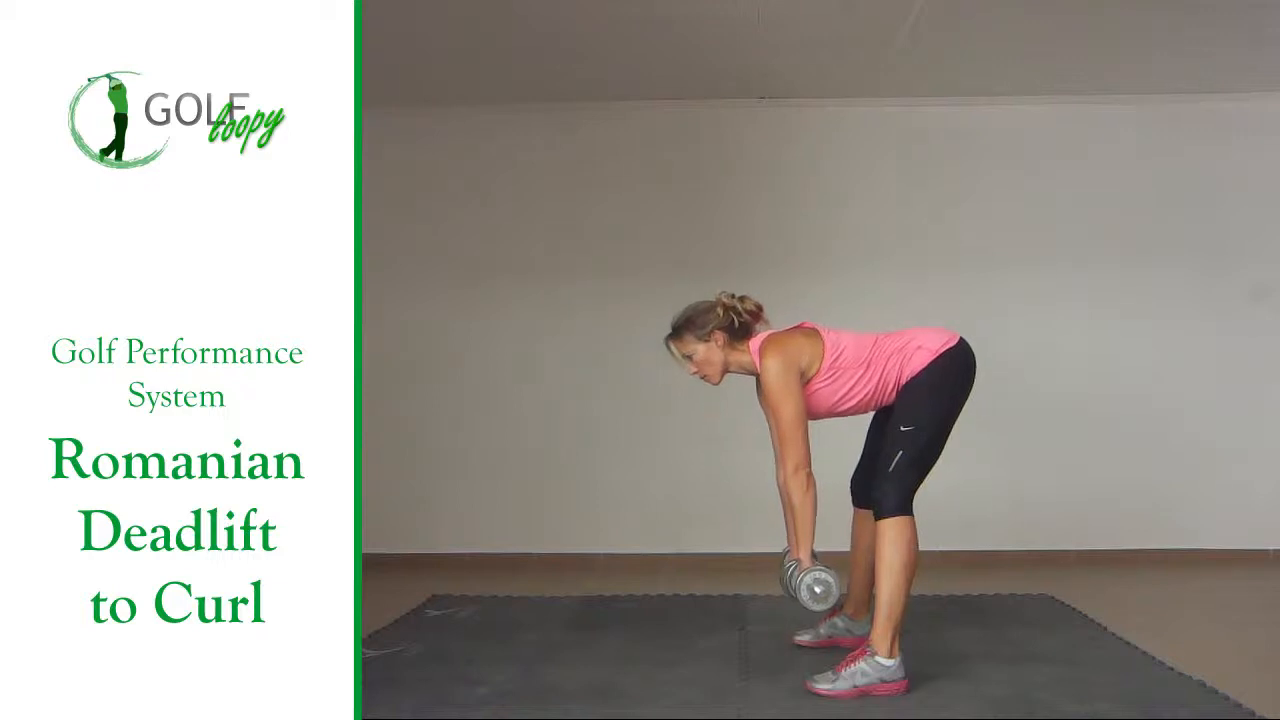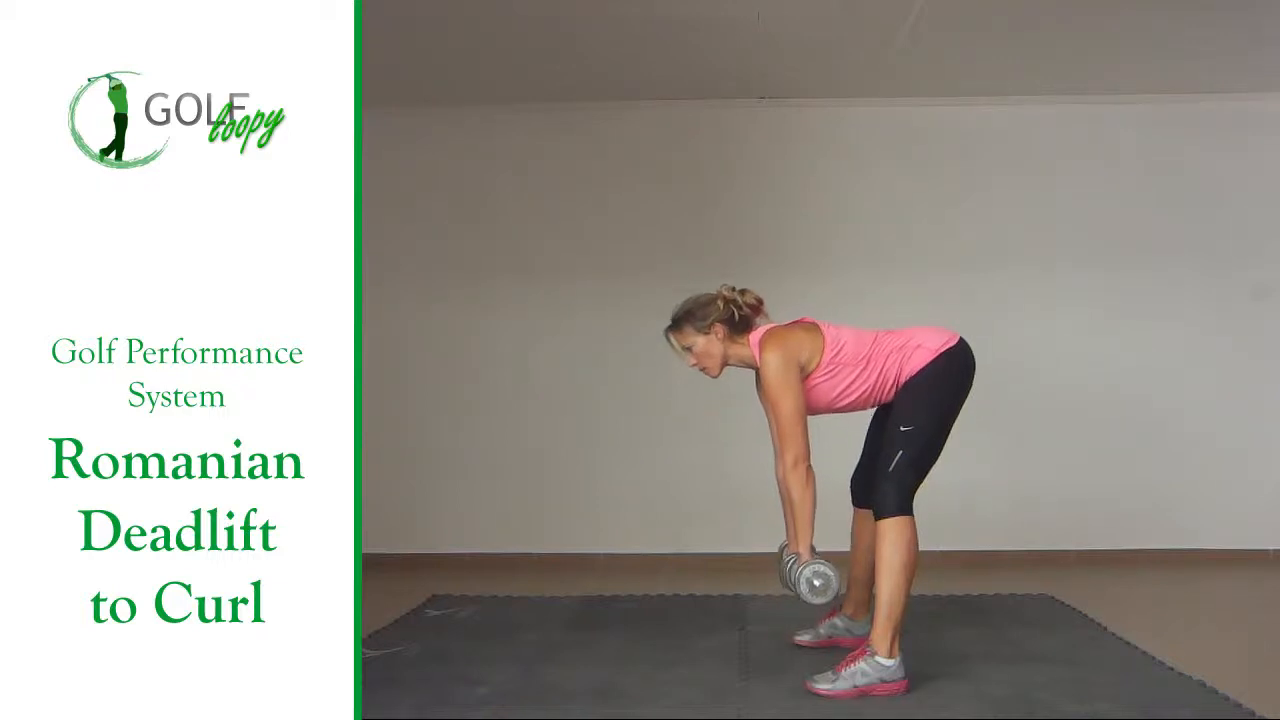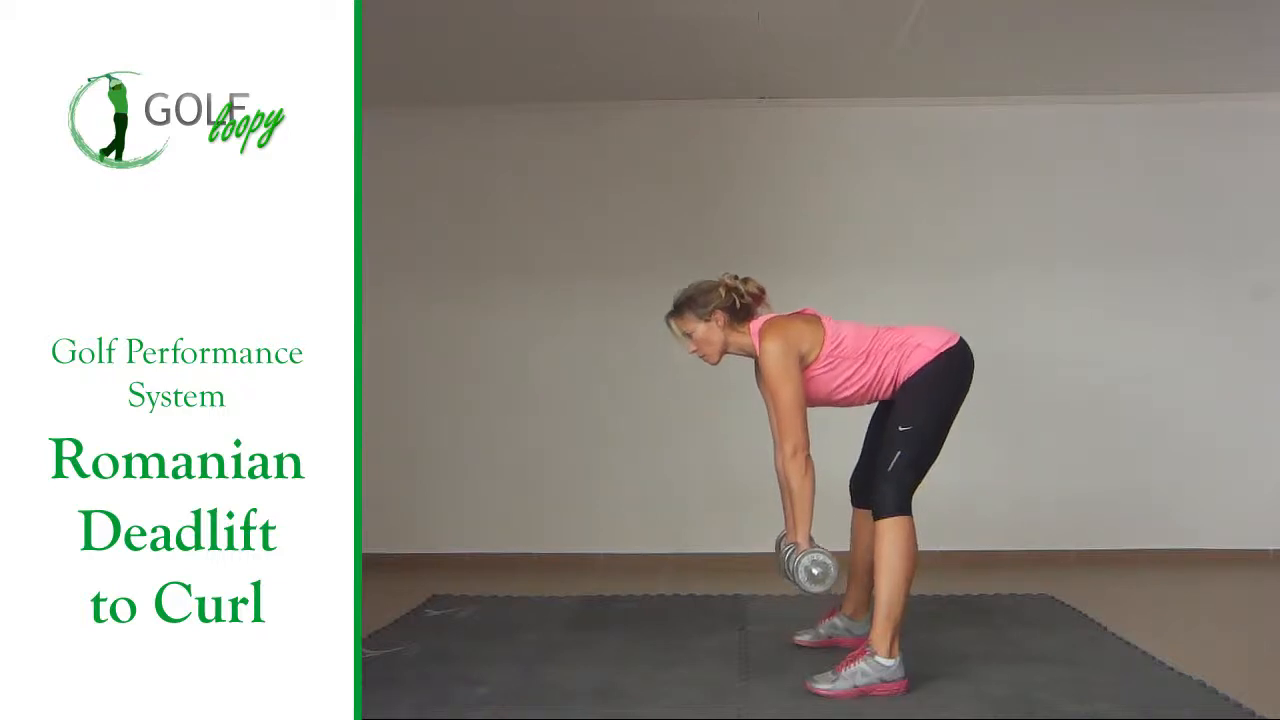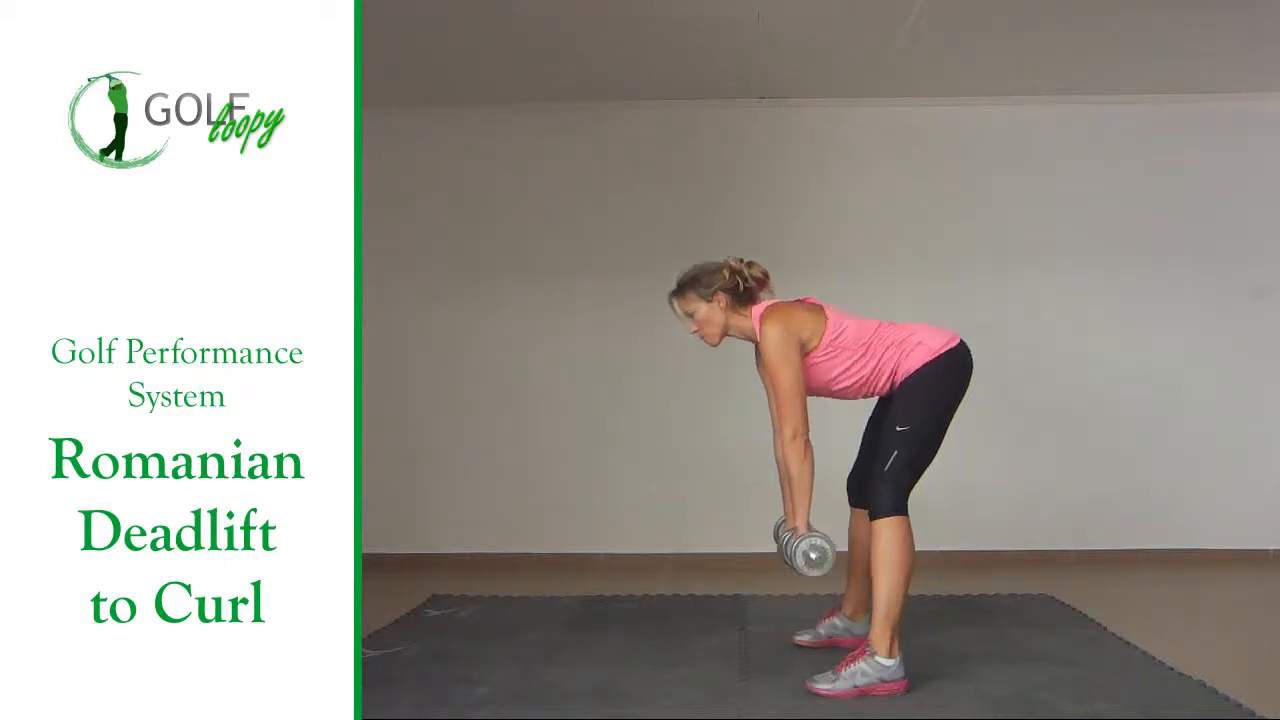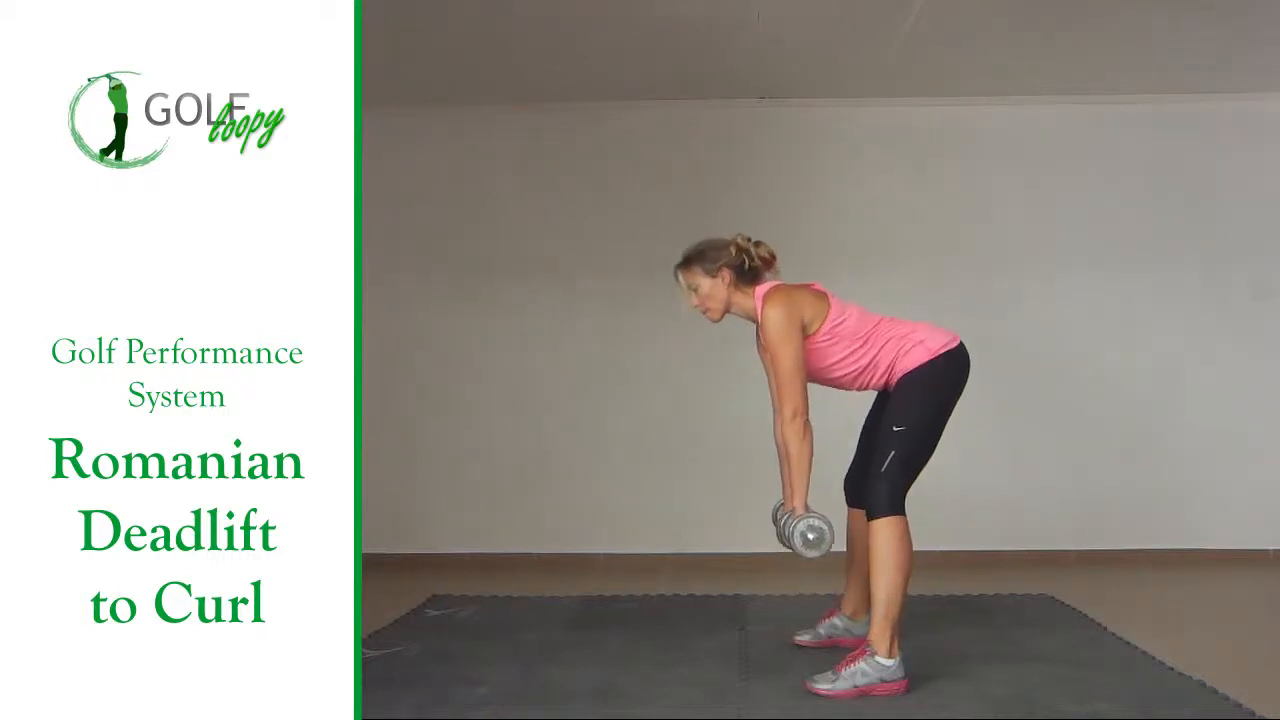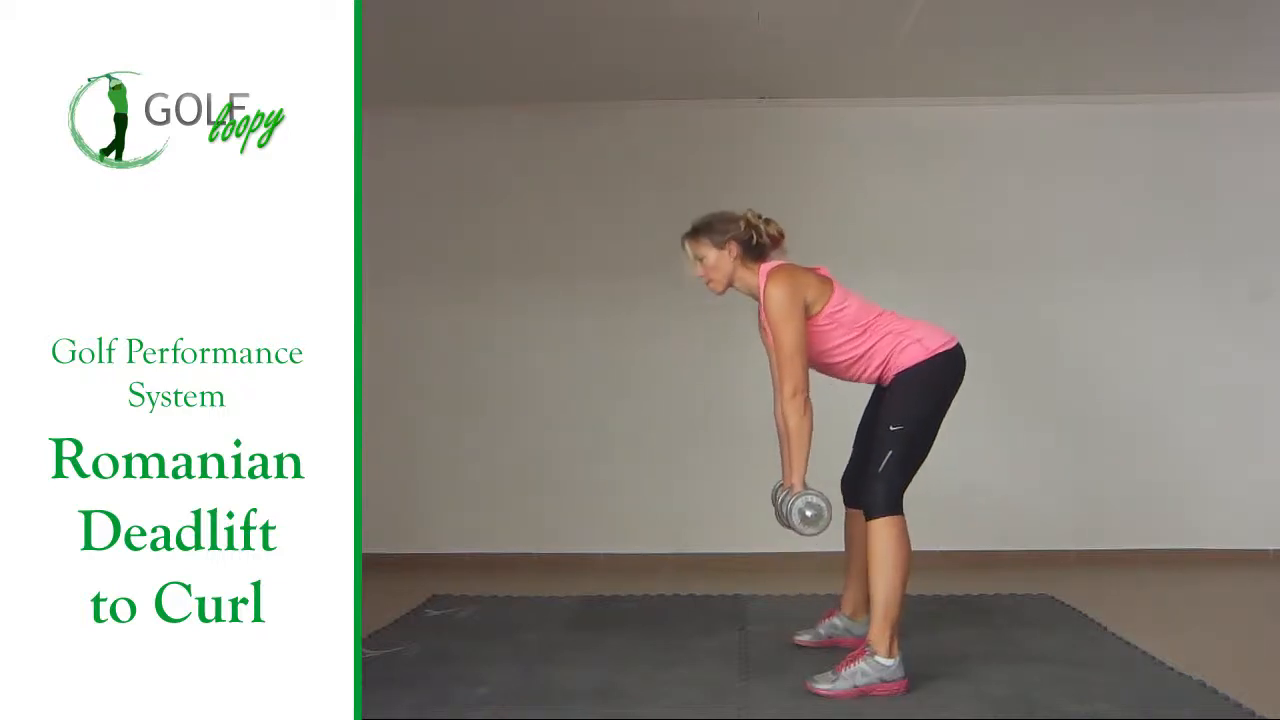
dt=0.1s
person 1, frame 1
left shoulder: (775, 358)
right shoulder: (766, 370)
left elbow: (800, 472)
right elbow: (785, 470)
left wrist: (805, 556)
right wrist: (794, 547)
left hip: (938, 365)
right hip: (917, 373)
left knee: (889, 494)
right knee: (866, 489)
left ankle: (883, 659)
right ankle: (854, 618)
person 1, frame 2
left shoulder: (775, 352)
right shoulder: (765, 367)
left elbow: (799, 465)
right elbow: (784, 463)
left wrist: (804, 550)
right wrist: (794, 541)
left hip: (938, 364)
right hip: (914, 375)
left knee: (889, 494)
right knee: (865, 490)
left ankle: (884, 661)
right ankle: (853, 618)
person 1, frame 3
left shoulder: (775, 342)
right shoulder: (765, 357)
left elbow: (798, 454)
right elbow: (784, 454)
left wrist: (803, 538)
right wrist: (792, 531)
left hip: (937, 364)
right hip: (915, 372)
left knee: (888, 494)
right knee: (864, 489)
left ankle: (883, 660)
right ankle: (853, 618)
person 1, frame 4
left shoulder: (775, 325)
right shoulder: (764, 344)
left elbow: (798, 438)
right elbow: (783, 439)
left wrist: (801, 522)
right wrist: (791, 516)
left hip: (936, 364)
right hip: (912, 373)
left knee: (885, 495)
right knee: (861, 489)
left ankle: (884, 660)
right ankle: (854, 618)
person 1, frame 5
left shoulder: (777, 307)
right shoulder: (766, 325)
left elbow: (797, 419)
right elbow: (783, 421)
left wrist: (800, 503)
right wrist: (789, 499)
left hip: (933, 363)
right hip: (912, 369)
left knee: (882, 494)
right knee: (860, 488)
left ankle: (883, 660)
right ankle: (853, 617)
person 1, frame 6
left shoulder: (780, 284)
right shoulder: (767, 299)
left elbow: (798, 396)
right elbow: (784, 398)
left wrist: (798, 482)
right wrist: (788, 477)
left hip: (928, 363)
right hip: (906, 369)
left knee: (878, 495)
right knee: (856, 489)
left ankle: (883, 660)
right ankle: (852, 617)
